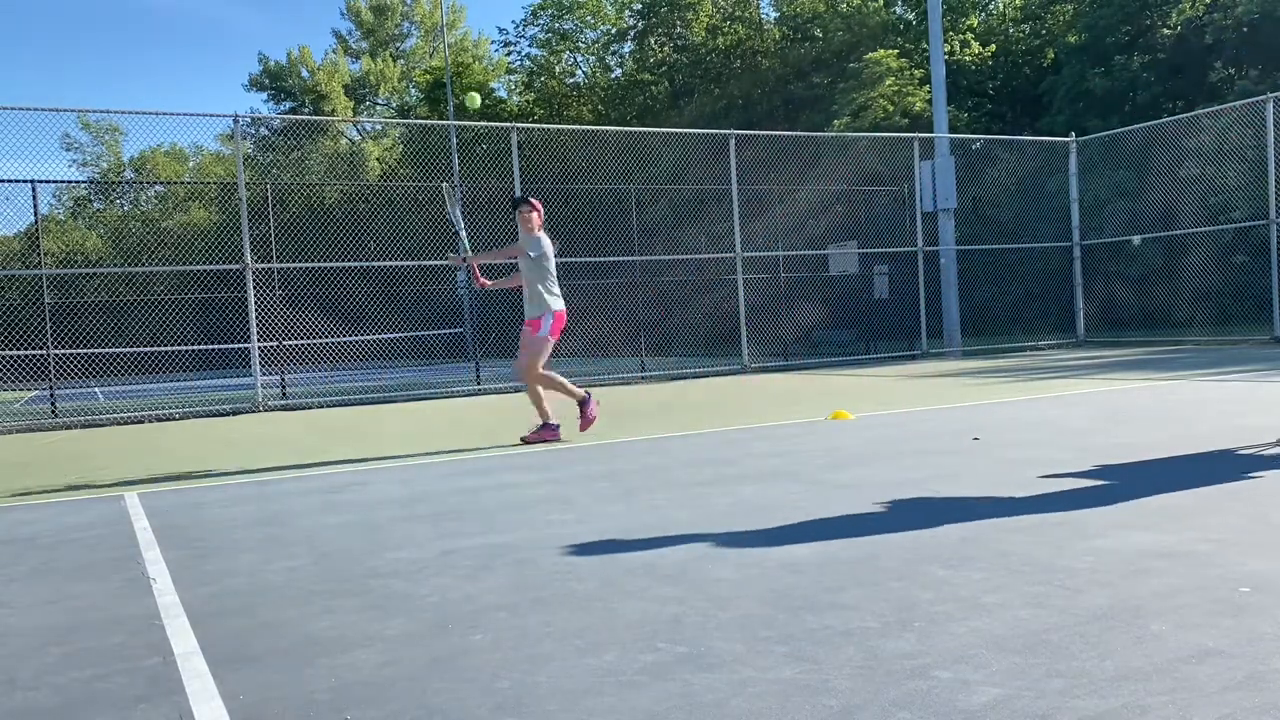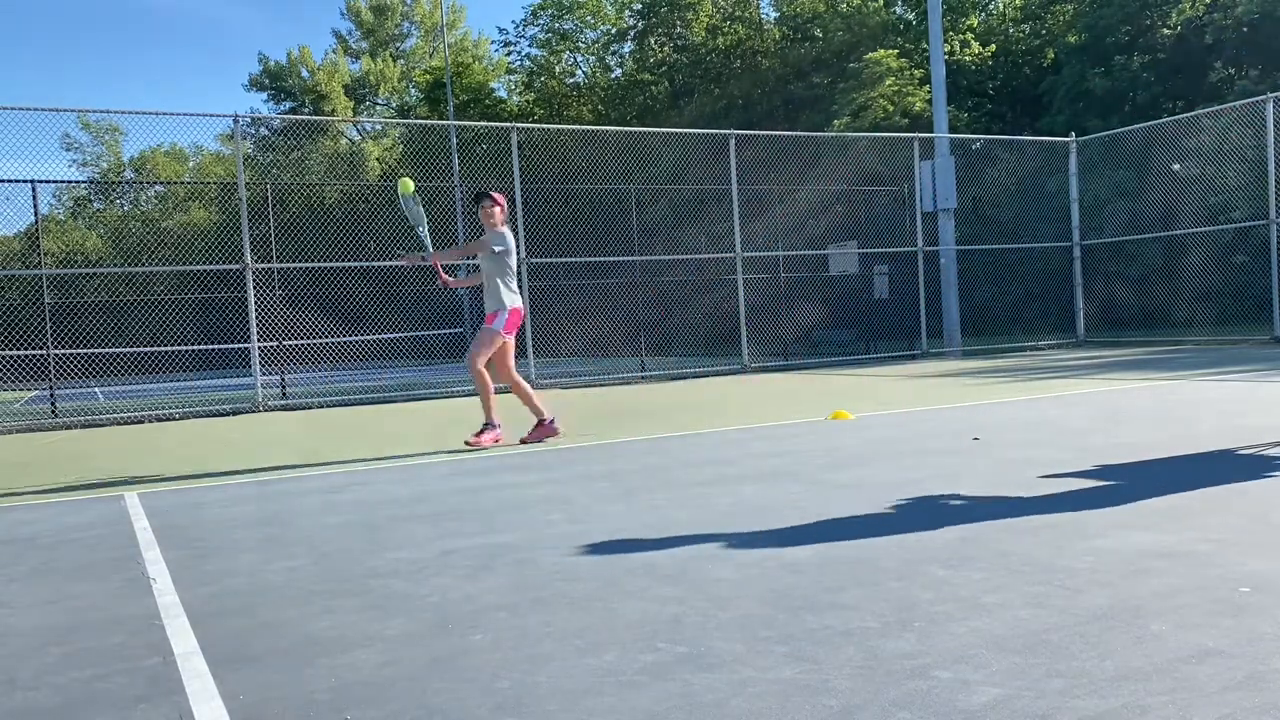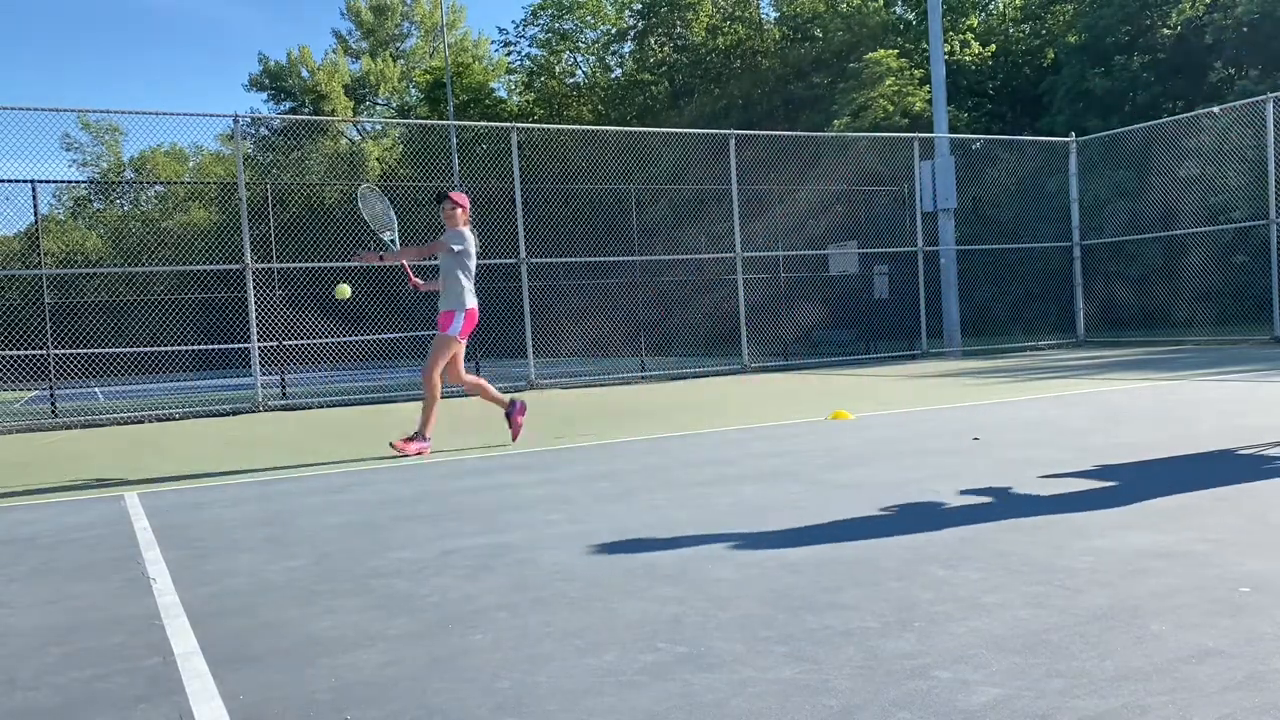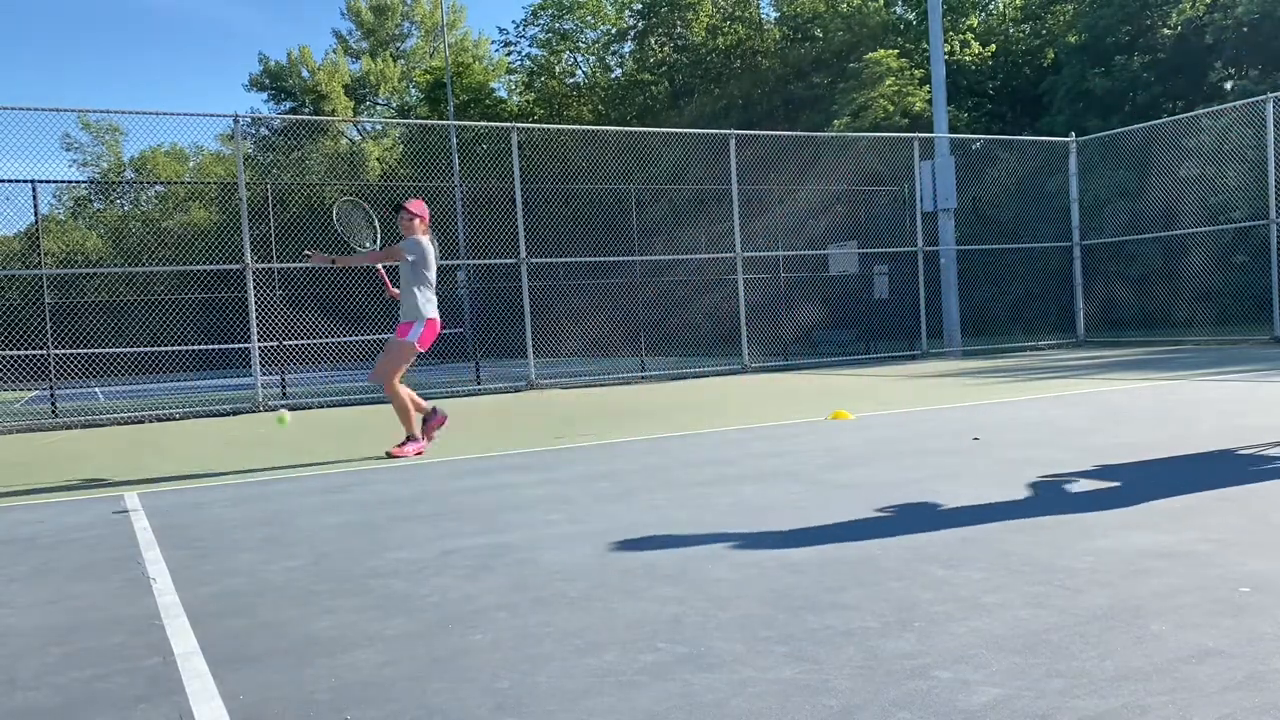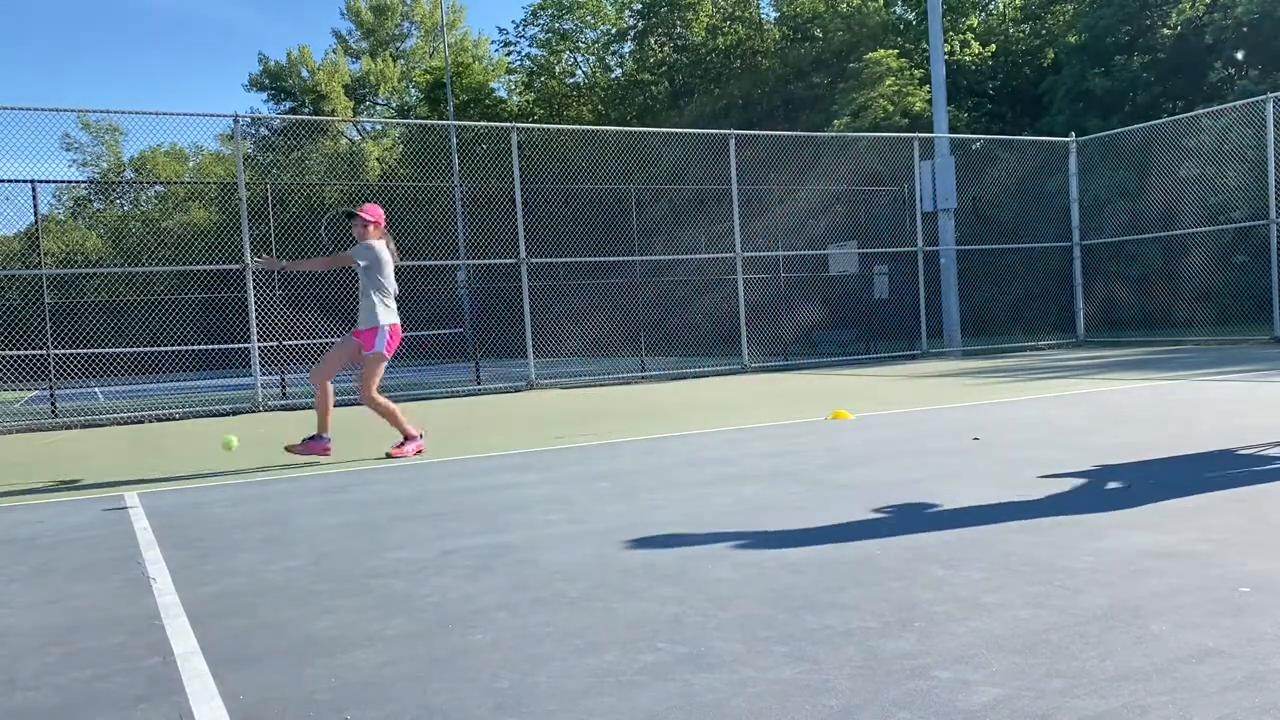
dt=0.1s
person 1, frame 1
left shoulder: (538, 241)
right shoulder: (524, 242)
left elbow: (500, 255)
left wrist: (464, 260)
right wrist: (491, 283)
left hip: (549, 313)
right hip: (535, 316)
left knee: (529, 370)
right knee: (525, 371)
left ankle: (583, 398)
right ankle: (549, 425)
person 1, frame 2
left shoulder: (501, 235)
right shoulder: (490, 240)
left elbow: (462, 252)
left wrist: (423, 259)
right wrist: (457, 281)
left hip: (506, 310)
right hip: (498, 311)
left knee: (474, 363)
right knee: (508, 375)
left ankle: (492, 425)
right ankle: (545, 422)
person 1, frame 3
left shoulder: (460, 235)
right shoulder: (450, 240)
left elbow: (421, 251)
left wrist: (380, 257)
right wrist: (426, 285)
left hip: (460, 313)
right hip: (451, 313)
left knee: (430, 371)
right knee: (456, 376)
left ankle: (422, 437)
right ankle: (510, 405)
person 1, frame 4
left shoulder: (417, 243)
right shoulder: (417, 246)
left elbow: (374, 257)
right elbow: (417, 287)
left wrist: (331, 259)
right wrist: (401, 293)
left hip: (421, 322)
right hip: (408, 323)
left knee: (386, 380)
right knee: (378, 376)
left ankle: (414, 439)
right ankle: (430, 412)
person 1, frame 5
left shoulder: (371, 248)
right shoulder: (376, 251)
left elbow: (327, 263)
left wrist: (283, 265)
left hip: (382, 329)
right hip: (365, 329)
left knee: (367, 395)
right knee: (319, 374)
left ankle: (412, 438)
right ankle: (322, 438)
